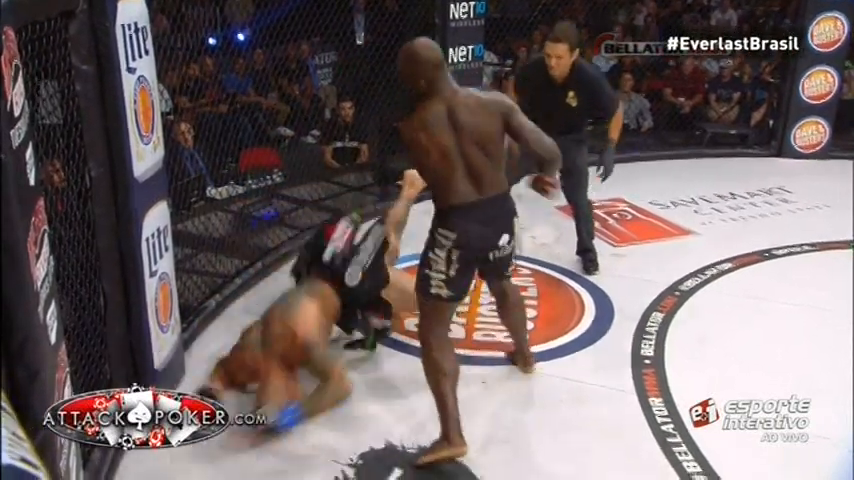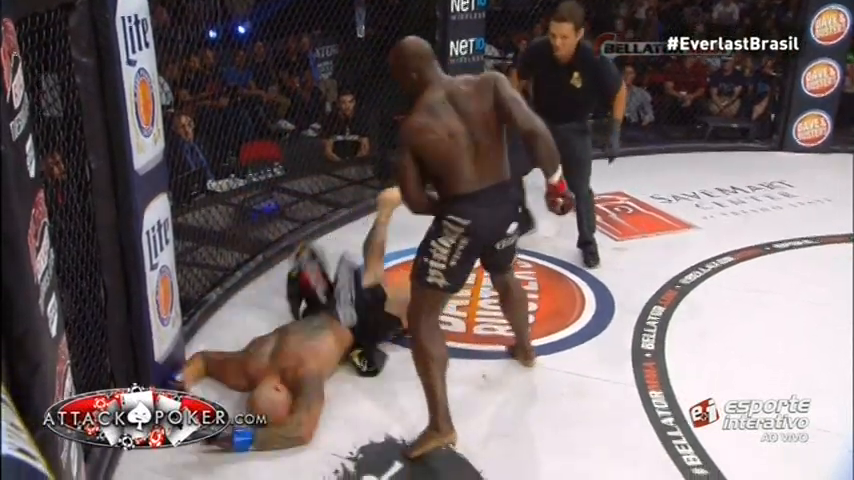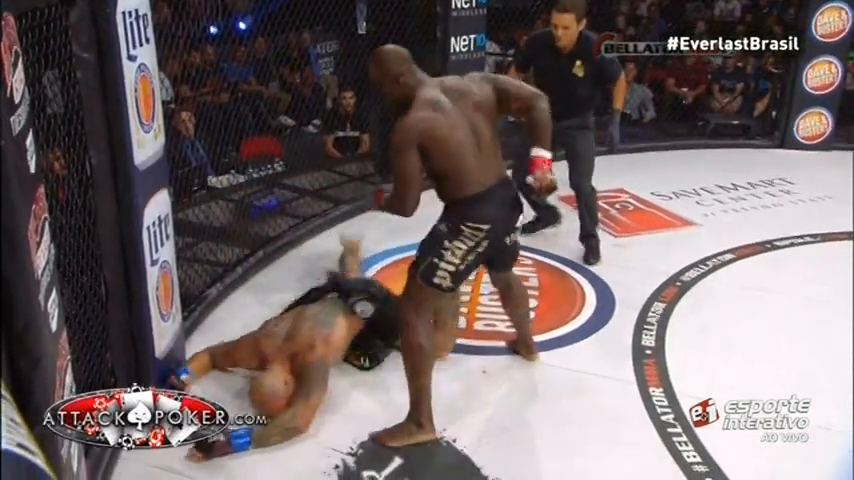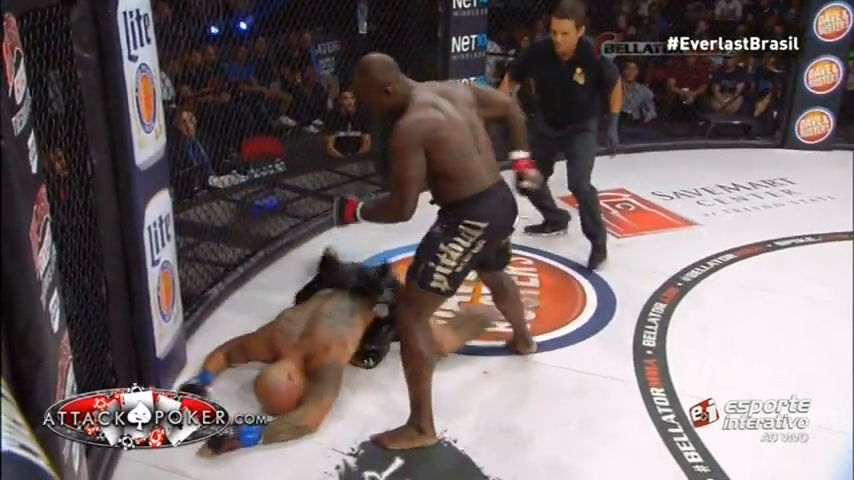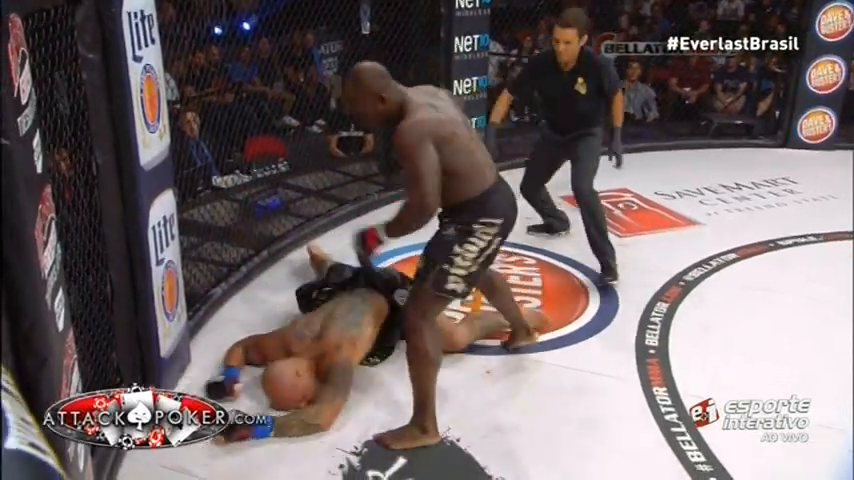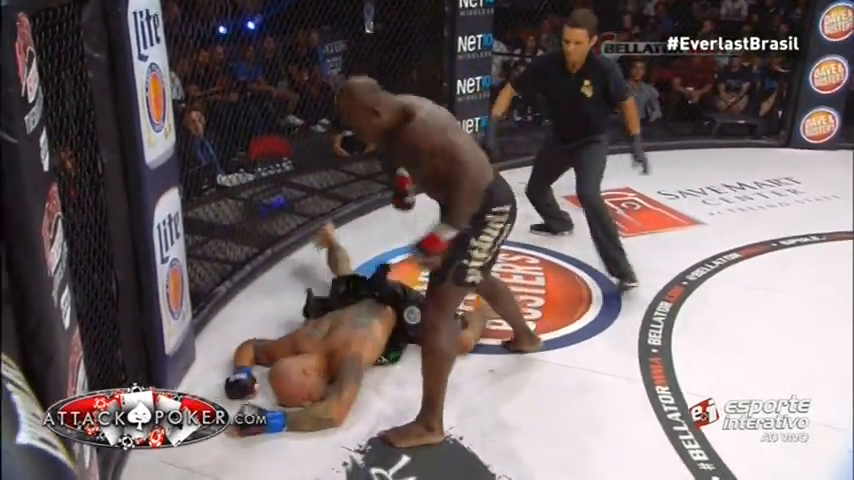
dt=0.2s
person 1, frame 1
left shoulder: (412, 126)
right shoulder: (492, 104)
right elbow: (549, 151)
right wrist: (548, 176)
left hip: (454, 227)
right hip: (500, 213)
left knee: (433, 329)
right knee: (501, 284)
left ankle: (451, 436)
right ankle: (523, 353)
person 1, frame 2
left shoulder: (412, 126)
right shoulder: (490, 85)
left elbow: (414, 201)
right elbow: (534, 130)
right wrist: (555, 180)
left hip: (460, 217)
right hip: (507, 203)
left knee: (422, 316)
right knee: (504, 278)
left ankle: (440, 424)
right ankle: (524, 347)
person 1, frame 3
left shoulder: (409, 128)
right shoulder: (479, 84)
left elbow: (405, 205)
right elbow: (537, 100)
left wrist: (381, 199)
right wrist: (540, 160)
left hip: (468, 217)
right hip: (506, 200)
left knee: (413, 311)
right knee: (504, 276)
left ankle: (420, 421)
right ankle: (526, 342)
person 1, frame 4
left shoulder: (408, 129)
right shoulder: (457, 89)
left elbow: (402, 208)
right elbow: (509, 108)
left wrist: (355, 211)
right wrist: (522, 161)
left hip: (467, 219)
right hip: (502, 201)
left knee: (410, 315)
right knee: (494, 275)
left ankle: (421, 426)
right ankle: (523, 338)
person 1, frame 5
left shoulder: (411, 131)
right shoulder: (428, 93)
left elbow: (424, 206)
left wrist: (377, 235)
left hip: (475, 218)
right hip: (499, 200)
left knee: (418, 315)
right knee: (480, 273)
left ankle: (424, 426)
right ankle: (522, 330)
person 1, frame 6
left shoulder: (420, 127)
right shoulder: (399, 114)
left elbow: (471, 176)
left wrist: (440, 236)
right wrist: (401, 180)
left hip: (485, 209)
right hip: (483, 204)
left knee: (436, 313)
right knee: (478, 278)
left ankle: (429, 424)
right ankle: (525, 336)
person 2, frame 1
left shoulder: (300, 344)
right shoulder: (245, 364)
left elbow: (339, 386)
right elbow: (223, 370)
left wrist: (293, 416)
right wrist: (212, 388)
left hip: (341, 276)
right hip: (322, 285)
person 2, frame 2
left shoulder: (305, 372)
right shoulder: (244, 370)
left elbow: (302, 432)
right elbow: (203, 358)
left wrist: (241, 440)
right wrist: (182, 381)
left hip: (352, 318)
right hip: (323, 319)
person 2, frame 3
left shoulder: (314, 355)
right shoulder: (259, 346)
left elbow: (298, 423)
right elbow: (210, 354)
left wrist: (237, 441)
right wrist: (183, 375)
left hip: (362, 307)
right hip: (333, 300)
right ankle: (351, 252)
person 2, frame 4
left shoulder: (327, 359)
right shoulder: (272, 340)
left elbow: (308, 421)
right elbow: (224, 352)
left wrist: (247, 436)
right wrist: (202, 379)
left hip: (375, 299)
right hip: (331, 291)
left knee: (444, 342)
left ankle: (488, 313)
right ankle: (335, 261)
person 2, frame 5
left shoulder: (338, 356)
right shoulder: (287, 342)
left elbow: (321, 419)
right elbow: (241, 347)
left wrist: (262, 428)
right wrist: (230, 375)
left hip: (384, 296)
right hip: (347, 292)
left knee: (455, 338)
right ankle: (321, 261)
person 2, frame 6
left shoulder: (347, 357)
right shoulder: (298, 344)
left elbow: (334, 414)
right elbow: (248, 347)
left wrist: (276, 421)
right wrist: (242, 372)
left hip: (392, 306)
right hip: (355, 297)
left knee: (462, 341)
right knee: (346, 276)
left ankle: (484, 310)
right ankle: (331, 240)
person 3, frame 1
left shoulder: (590, 78)
right shoulder: (532, 70)
left elbow: (616, 112)
right elbow: (515, 93)
left wrist: (609, 151)
left hip: (570, 138)
left knee: (578, 198)
left ankle: (587, 251)
person 3, frame 2
left shoulder: (594, 59)
right shoulder: (536, 51)
left elbow: (620, 90)
right elbow: (519, 79)
left wrist: (614, 132)
left hip: (574, 127)
right hip: (538, 120)
left knee: (579, 187)
left ankle: (587, 243)
person 3, frame 3
left shoulder: (595, 49)
right shoulder: (537, 42)
left elbow: (618, 80)
right elbow: (516, 72)
left wrist: (615, 120)
left hip: (577, 124)
left knee: (581, 184)
right knee: (521, 175)
left ankle: (590, 239)
right ankle: (547, 214)
person 3, frame 4
left shoulder: (595, 55)
right shoulder: (538, 52)
left elbow: (615, 86)
right elbow: (511, 81)
left wrist: (613, 125)
left hip: (580, 128)
right hip: (546, 127)
left knee: (579, 184)
left ankle: (598, 240)
right ankle: (557, 219)
person 3, frame 5
left shoulder: (597, 64)
right shoulder: (540, 64)
left elbow: (616, 96)
right elbow: (509, 95)
left wrist: (616, 136)
right wrist: (491, 130)
left hip: (586, 135)
right hip: (554, 134)
left knee: (582, 188)
right knee: (530, 186)
left ankle: (607, 259)
right ankle: (557, 222)
person 3, frame 6
left shoulder: (604, 69)
right shoulder: (547, 64)
left elbow: (627, 103)
right elbow: (511, 90)
left wrist: (636, 143)
right wrist: (492, 125)
left hip: (591, 143)
right hip: (559, 140)
left knee: (588, 195)
right knee: (535, 189)
left ankle: (620, 267)
right ankle: (559, 222)
